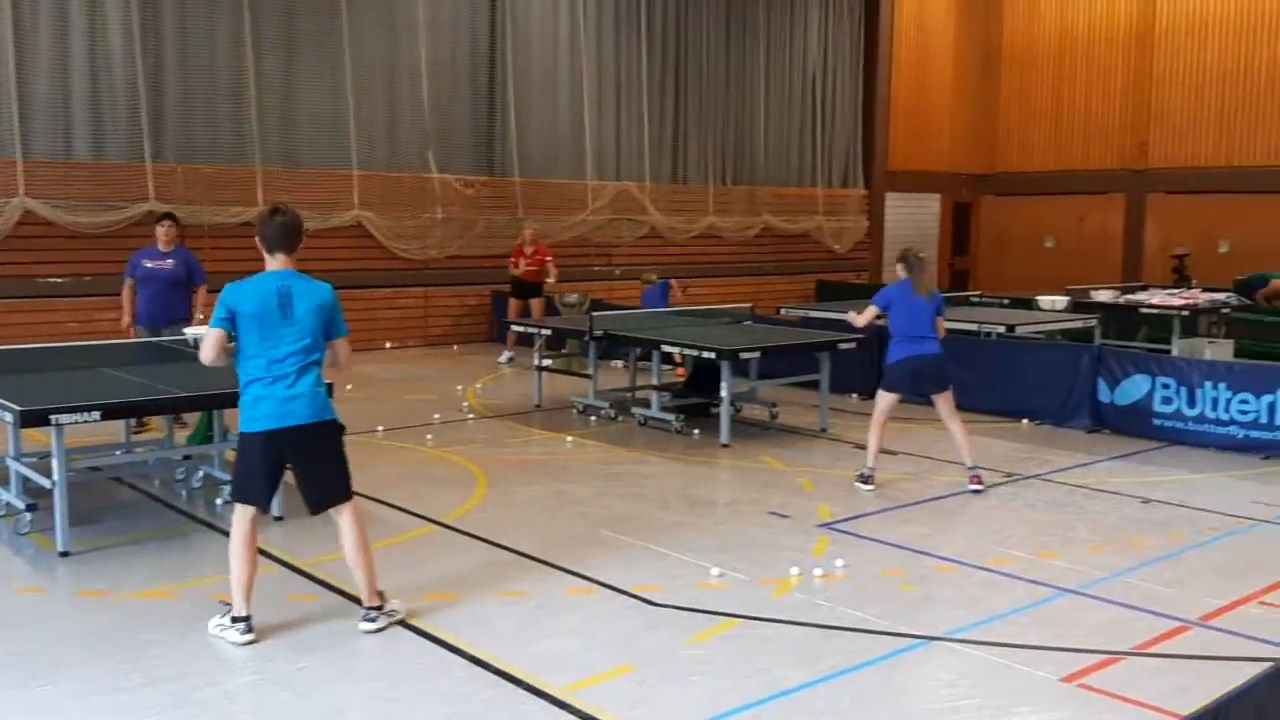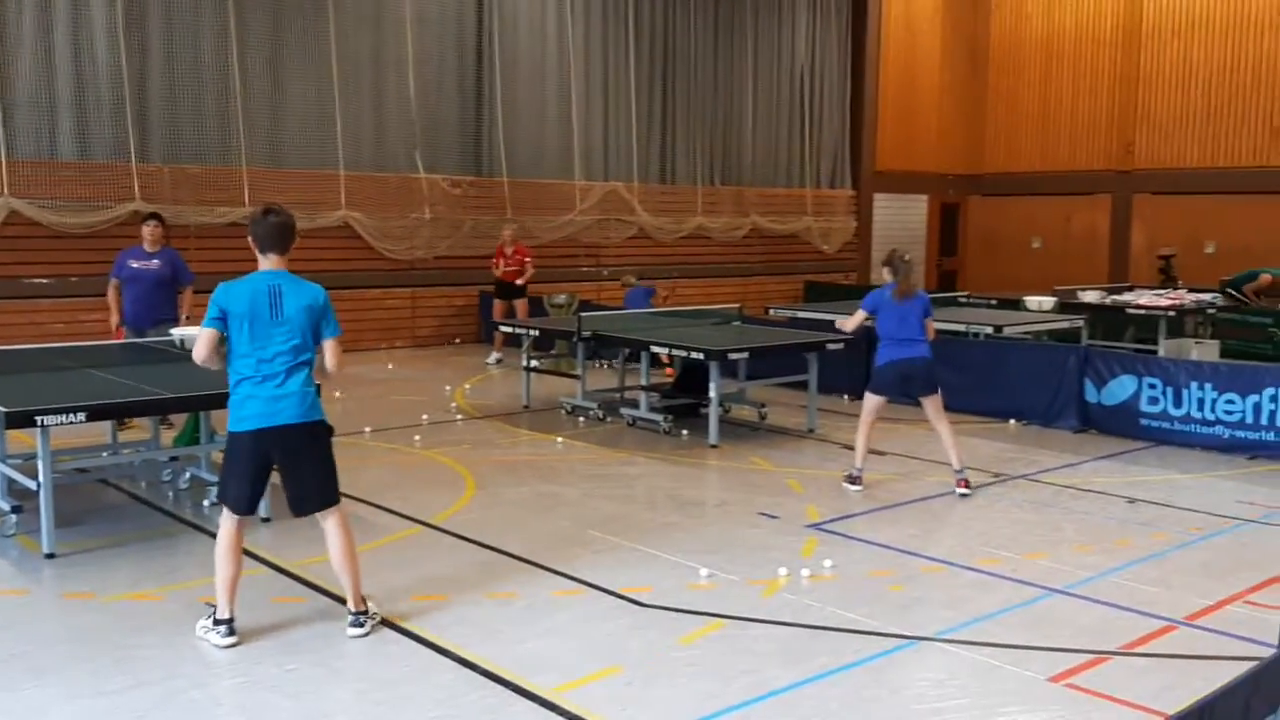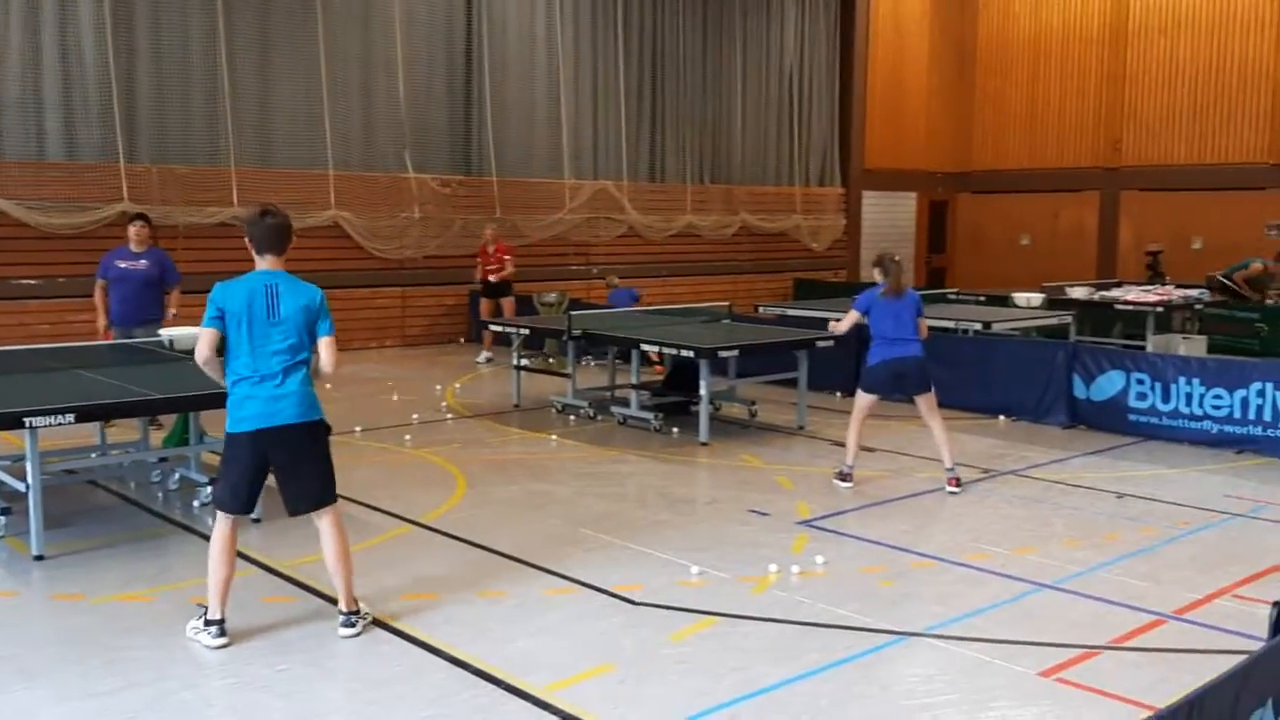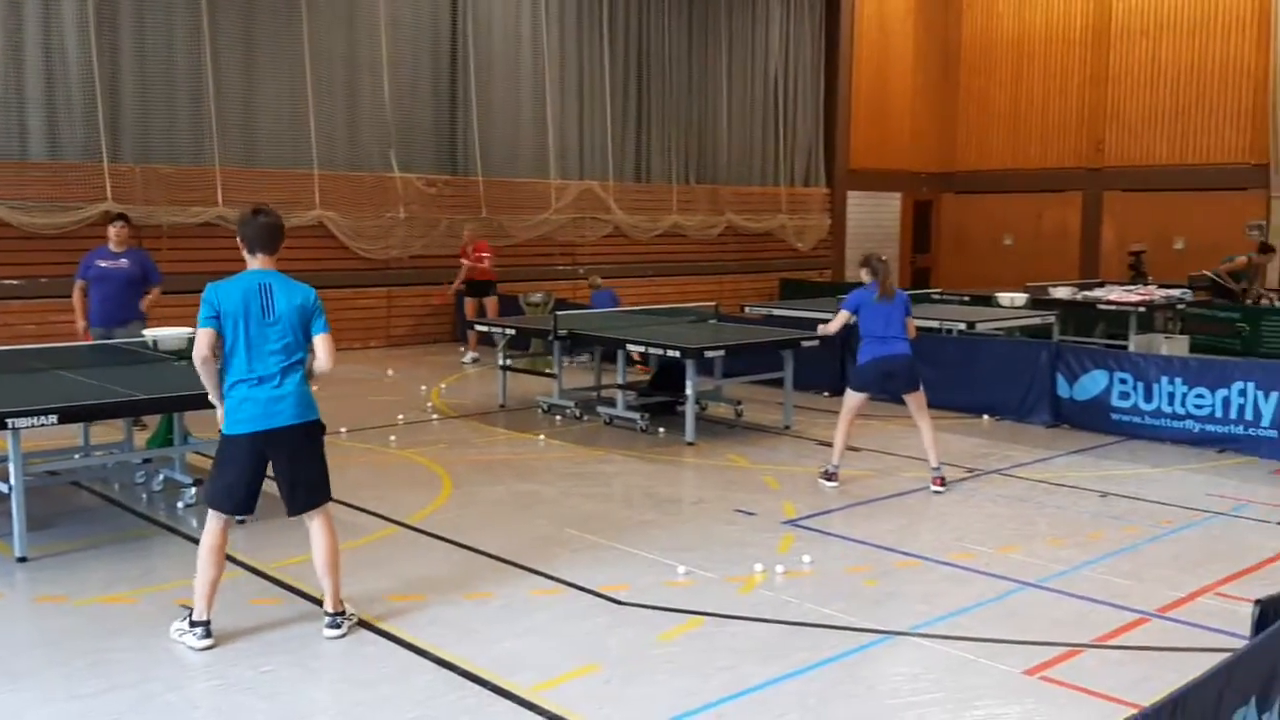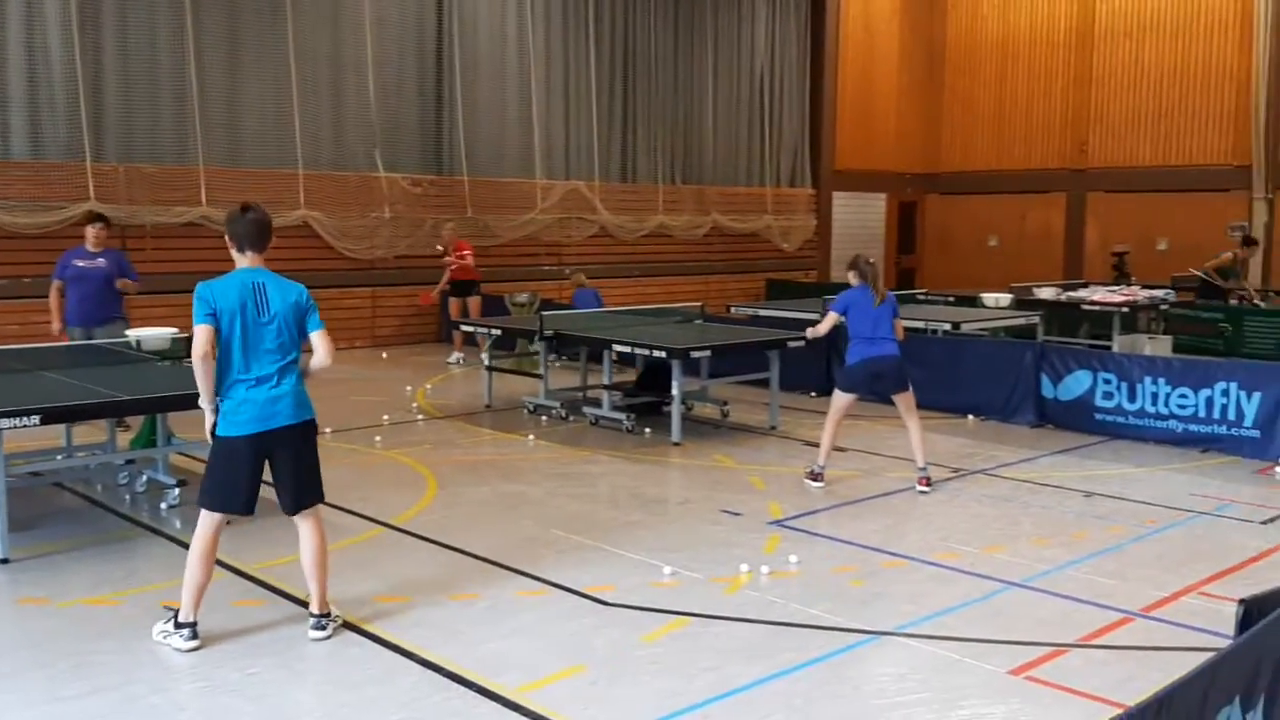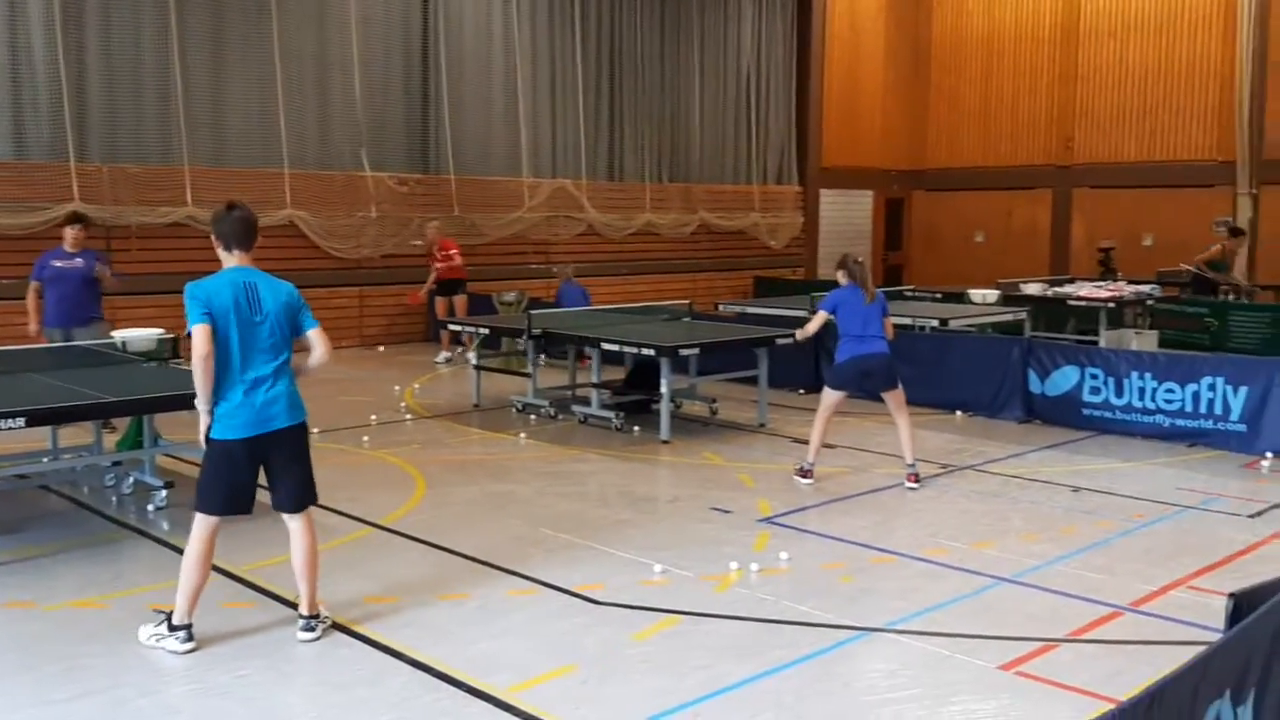
dt=0.1s
person 1, frame 1
left shoulder: (236, 293)
right shoulder: (323, 294)
left elbow: (209, 354)
right elbow: (342, 360)
left hip: (259, 422)
right hip: (313, 418)
left knee: (244, 516)
right knee: (344, 511)
left ankle: (239, 618)
right ankle: (373, 605)
person 1, frame 2
left shoulder: (227, 293)
right shoulder: (315, 295)
left elbow: (202, 354)
right elbow: (331, 366)
left hip: (247, 421)
right hip: (302, 418)
left knee: (232, 520)
right knee: (331, 515)
left ankle: (223, 621)
right ankle: (357, 610)
person 1, frame 3
left shoulder: (225, 293)
right shoulder: (311, 295)
left elbow: (204, 354)
right elbow: (327, 363)
left hip: (246, 422)
right hip: (300, 418)
left knee: (226, 520)
right knee: (326, 514)
left ankle: (213, 621)
right ankle: (348, 611)
person 1, frame 4
left shoulder: (218, 293)
right shoulder: (305, 295)
left elbow: (203, 354)
right elbow: (324, 362)
left wrist: (219, 398)
left hip: (242, 423)
right hip: (296, 419)
left knee: (217, 521)
right knee: (317, 515)
left ankle: (198, 622)
right ankle: (334, 612)
person 1, frame 5
left shoulder: (210, 291)
right shoulder: (295, 292)
left elbow: (202, 353)
right elbow: (324, 355)
left wrist: (210, 405)
left hip: (237, 422)
right hip: (291, 418)
left knee: (210, 521)
right knee: (307, 517)
left ankle: (185, 623)
right ankle: (320, 614)
person 1, frame 6
left shoulder: (201, 291)
right shoulder: (286, 292)
left elbow: (202, 353)
right elbow: (321, 352)
left wrist: (205, 407)
left hip: (232, 425)
right hip: (284, 419)
left knee: (206, 525)
right knee: (299, 517)
left ankle: (178, 625)
right ankle: (309, 615)
person 2, frame 1
left shoulder: (890, 292)
right shoulder: (934, 296)
left elbow: (861, 321)
left wrist: (852, 316)
left hip: (900, 361)
right hip: (932, 360)
left knee: (878, 419)
right knee: (952, 419)
left ankle: (868, 474)
right ankle: (973, 474)
person 2, frame 2
left shoulder: (877, 296)
right shoulder: (922, 298)
left elbow: (850, 326)
left wrist: (840, 322)
left hip: (888, 364)
right hip: (921, 363)
left knee: (866, 420)
right knee: (940, 421)
left ankle: (856, 475)
right ankle: (961, 477)
person 2, frame 3
left shoulder: (869, 296)
right shoulder: (913, 297)
left elbow: (843, 327)
right elbow: (923, 333)
left wrist: (832, 326)
left hip: (881, 363)
right hip: (913, 361)
left knee: (857, 417)
right knee: (933, 418)
left ankle: (846, 472)
right ankle: (951, 475)
person 2, frame 4
left shoulder: (858, 295)
right shoulder: (901, 296)
left elbow: (833, 327)
right elbow: (911, 333)
left wrist: (822, 329)
left hip: (870, 362)
right hip: (902, 360)
left knee: (846, 416)
right knee: (922, 418)
left ankle: (832, 471)
right ankle: (936, 475)
person 2, frame 5
left shoulder: (846, 297)
right shoulder: (888, 298)
left elbow: (822, 329)
right elbow: (899, 335)
left wrist: (810, 332)
left hip: (859, 363)
right hip: (890, 361)
left knee: (833, 417)
right knee: (911, 417)
left ankle: (818, 471)
right ankle: (922, 475)
person 2, frame 6
left shoulder: (836, 296)
right shoulder: (878, 297)
left elbow: (812, 328)
right elbow: (889, 334)
left wrist: (800, 334)
left hip: (848, 361)
right hip: (880, 359)
left knee: (823, 414)
right knee: (901, 414)
left ankle: (807, 468)
right ankle: (911, 471)
person 3, frame 1
left shoulder: (186, 257)
right shoulder: (140, 256)
left elbow: (201, 287)
right elbow: (128, 286)
left wrist: (199, 314)
right wrist: (127, 314)
left hip: (177, 324)
right hip: (145, 324)
left ankle: (175, 412)
right ankle: (142, 416)
person 3, frame 2
left shoulder: (172, 257)
right shoulder: (125, 256)
left elbow: (187, 288)
right elbow: (113, 286)
left wrist: (184, 315)
right wrist: (115, 313)
left hip: (162, 325)
right hip: (130, 325)
left ankle: (162, 413)
person 3, frame 3
left shoulder: (160, 257)
right shoulder: (112, 257)
left elbow: (175, 288)
right elbow: (100, 287)
left wrist: (171, 312)
right wrist: (101, 316)
left hip: (149, 325)
right hip: (117, 325)
left ankle: (151, 413)
person 3, frame 4
left shoulder: (140, 257)
right shoulder: (92, 257)
left elbow: (157, 286)
right elbow: (78, 288)
left wrist: (150, 299)
right wrist: (80, 317)
left hip: (130, 325)
right hip: (97, 325)
left ankle: (134, 414)
person 3, frame 5
left shoulder: (117, 257)
right shoulder: (69, 257)
left elbow: (134, 286)
right elbow: (55, 289)
left wrist: (126, 284)
right wrist: (56, 319)
left hip: (109, 324)
right hip: (76, 325)
person 3, frame 6
left shoulder: (94, 257)
right shoulder: (47, 258)
left elbow: (111, 285)
right elbow: (33, 290)
left wrist: (105, 275)
right wrist: (33, 320)
left hip: (88, 325)
right hip: (54, 326)
